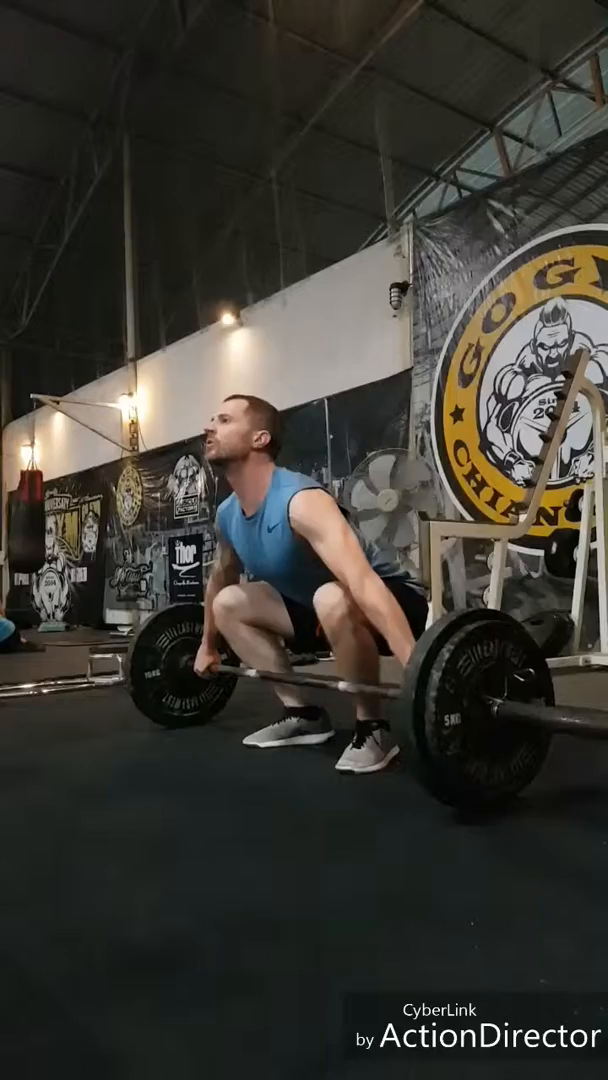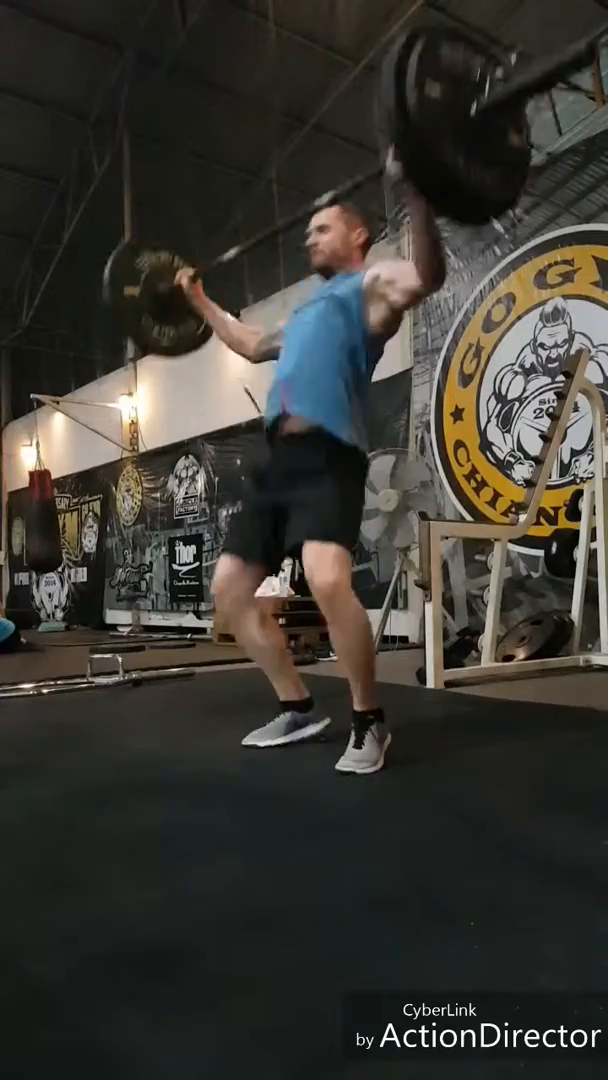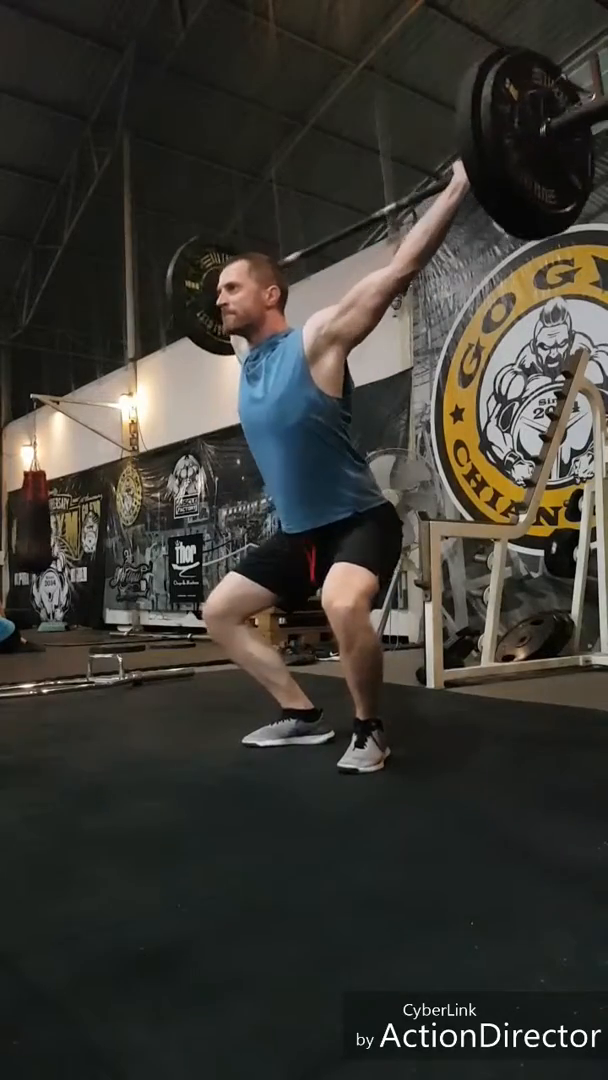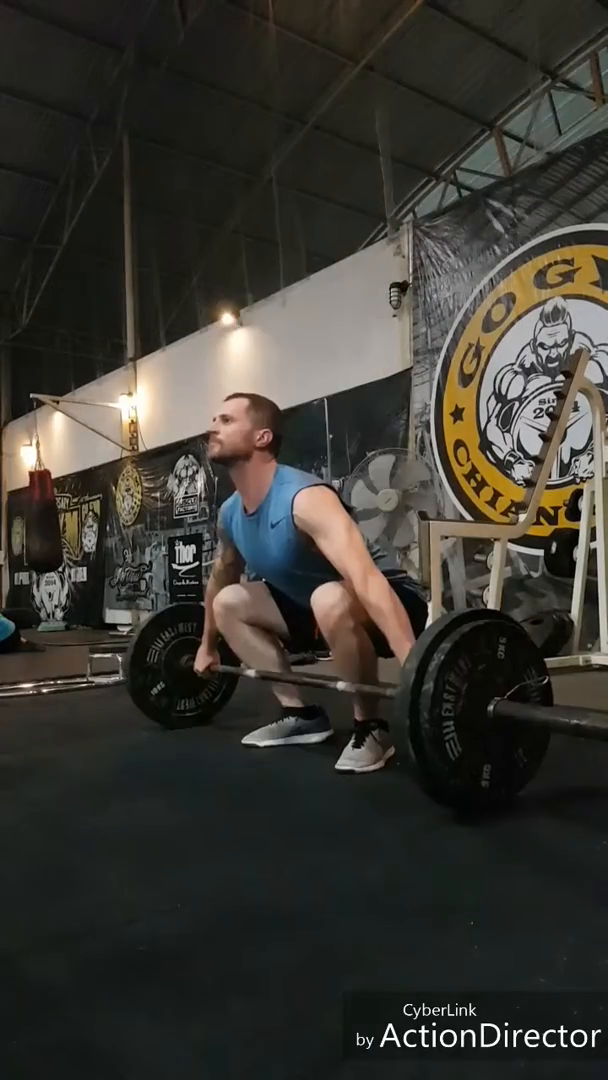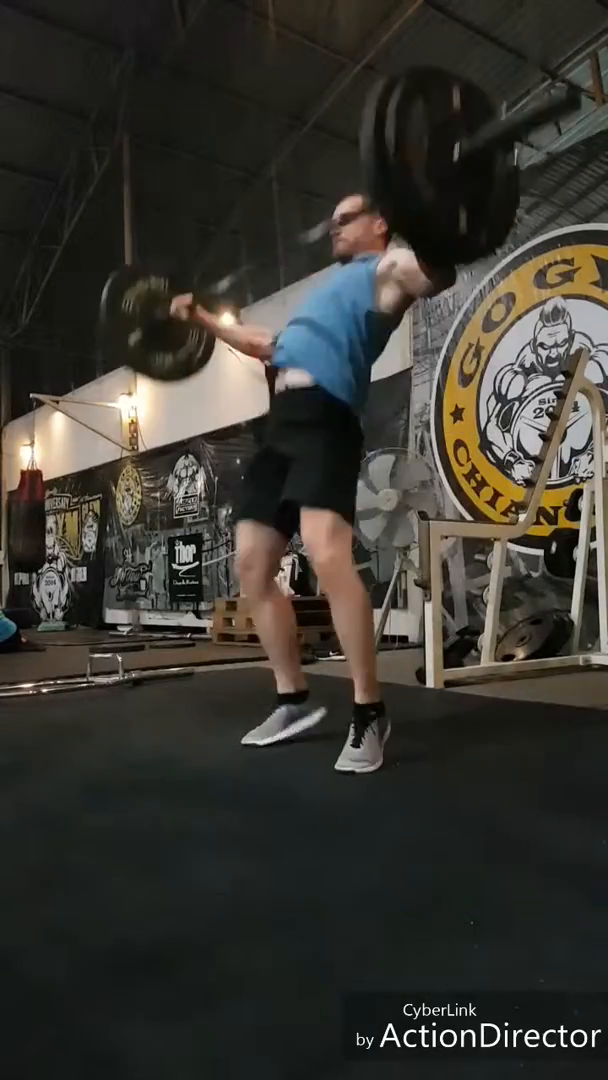
dt=1s
person 1, frame 1
left shoulder: (301, 502)
right shoulder: (228, 514)
left elbow: (363, 584)
right elbow: (220, 578)
right wrist: (207, 646)
left hip: (391, 602)
left knee: (334, 602)
right knee: (227, 604)
left ankle: (373, 729)
right ankle: (302, 713)
person 1, frame 2
left shoulder: (372, 284)
right shoulder: (315, 305)
left elbow: (425, 277)
right elbow: (252, 343)
left wrist: (413, 187)
right wrist: (199, 298)
left hip: (326, 448)
right hip: (279, 455)
left knee: (327, 580)
right knee: (228, 586)
left ankle: (368, 722)
right ankle: (299, 707)
person 1, frame 3
left shoulder: (315, 341)
right shoulder: (252, 357)
left elbow: (400, 267)
right elbow: (240, 320)
left wrist: (459, 187)
left hip: (359, 521)
right hip: (298, 531)
left knee: (343, 605)
right knee: (219, 611)
left ankle: (369, 730)
right ankle: (302, 714)
person 1, frame 4
left shoulder: (305, 499)
right shoulder: (231, 513)
left elbow: (366, 581)
right elbow: (220, 579)
right wrist: (207, 646)
left hip: (386, 605)
left knee: (332, 602)
right knee: (229, 604)
left ankle: (371, 728)
right ankle: (300, 713)
person 1, frame 5
left shoulder: (386, 266)
right shoulder: (328, 283)
left elbow: (434, 274)
right elbow: (269, 343)
right wrist: (204, 319)
left hip: (326, 414)
right hip: (283, 420)
left knee: (328, 556)
right knee: (251, 568)
left ankle: (369, 715)
right ankle: (294, 699)
